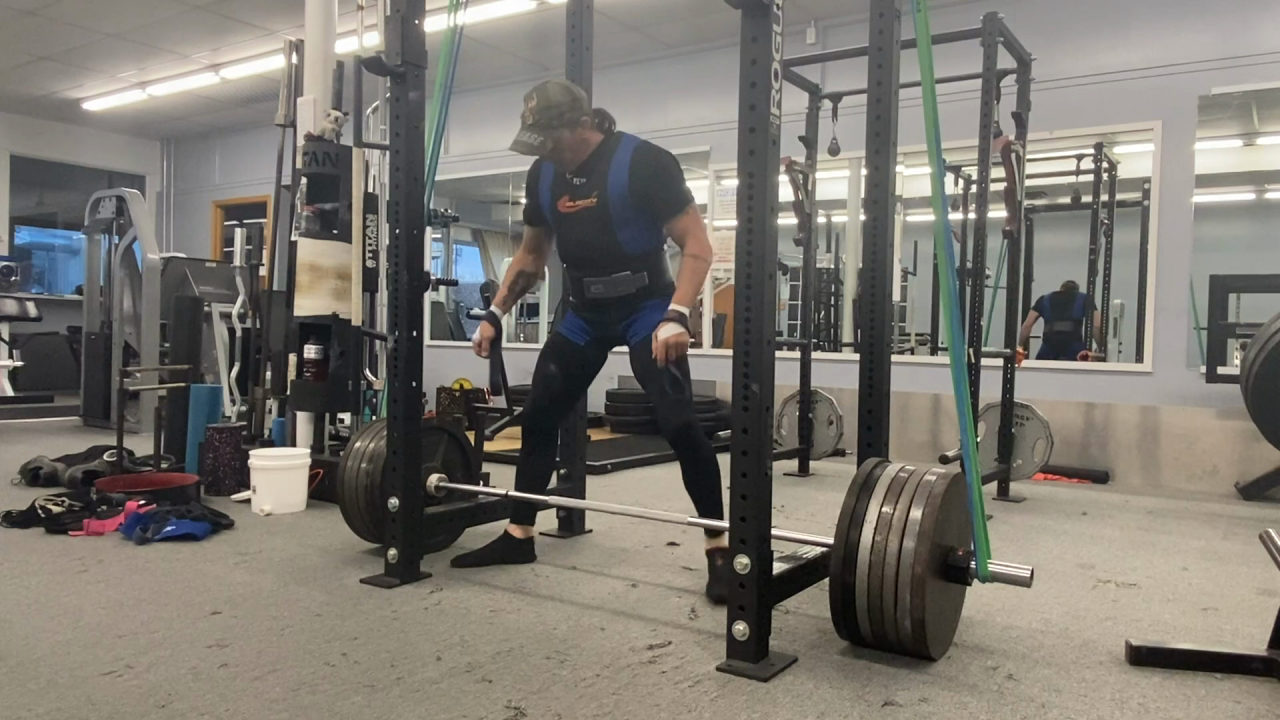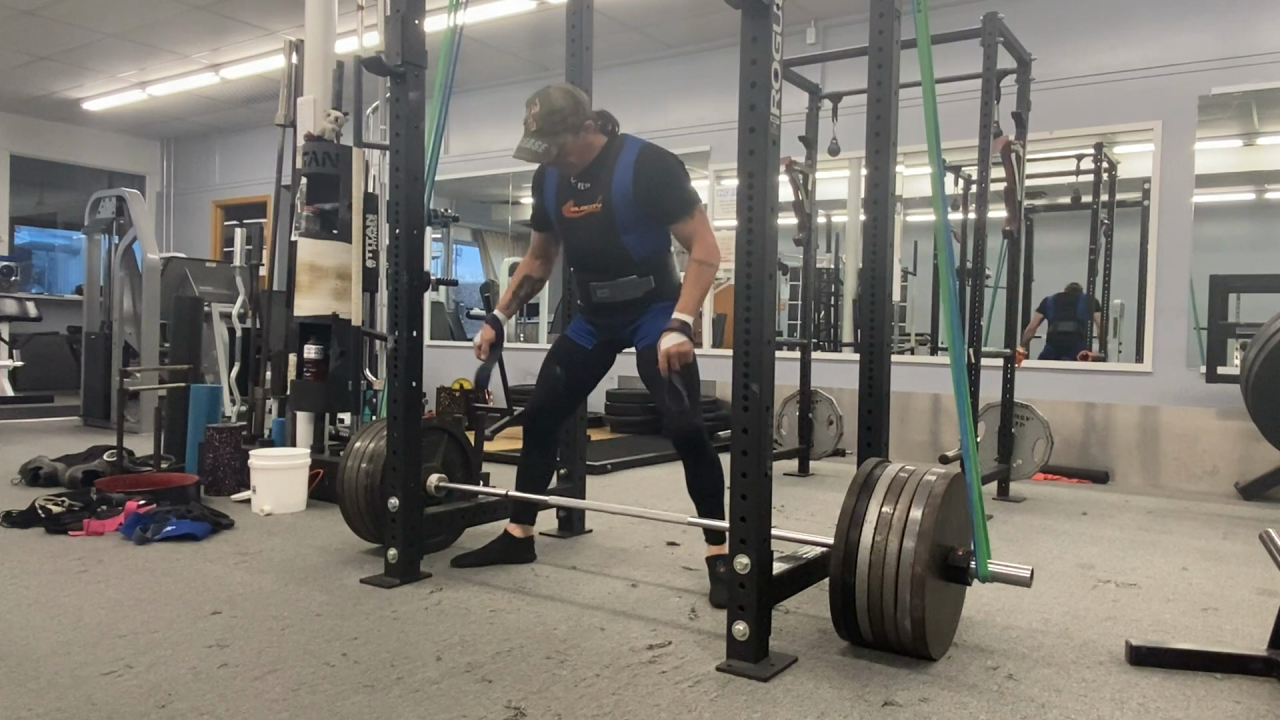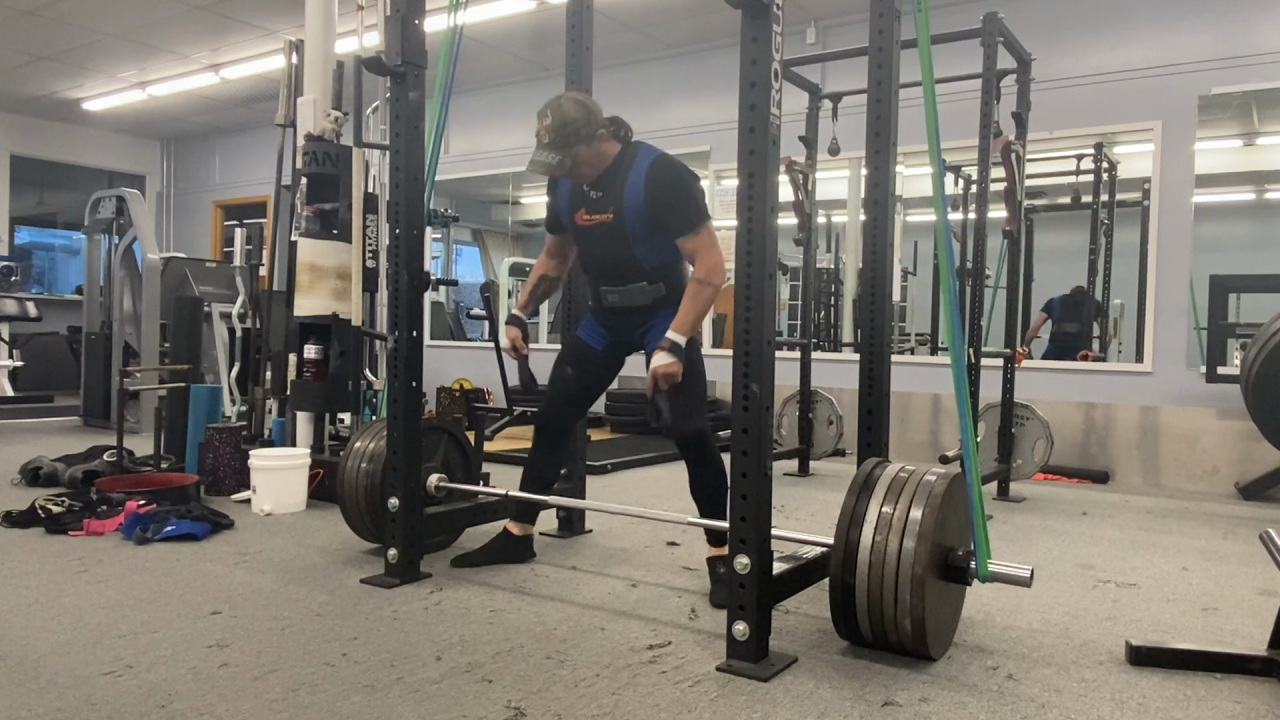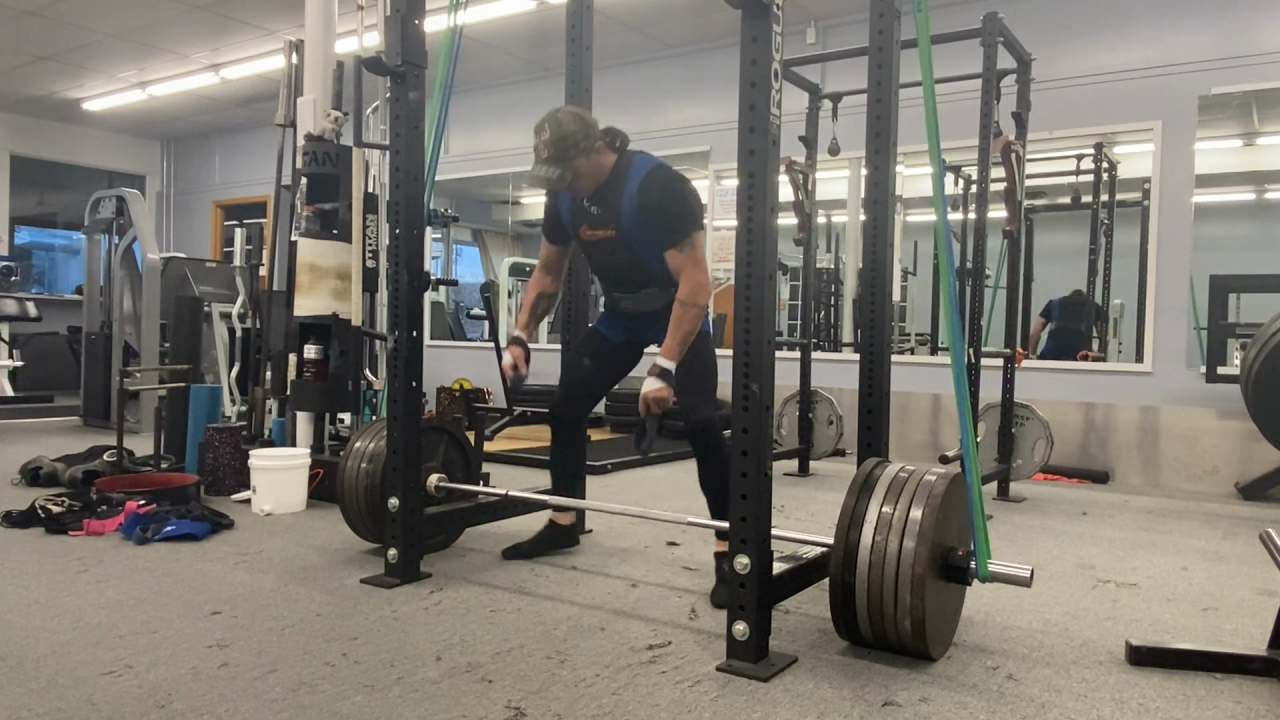
dt=0.2s
person 1, frame 1
left shoulder: (644, 163)
right shoulder: (542, 176)
left elbow: (695, 243)
right elbow: (530, 255)
left wrist: (676, 315)
right wrist: (494, 314)
left hip: (645, 308)
right hip: (584, 313)
left knee: (678, 422)
right knee: (537, 416)
left ankle: (720, 550)
right ankle: (518, 535)
person 1, frame 2
left shoulder: (649, 166)
right shoulder: (549, 180)
left elbow: (704, 248)
right elbow: (539, 258)
left wrist: (681, 324)
right wrist: (498, 317)
left hip: (653, 312)
right hip: (593, 316)
left knee: (685, 429)
right knee: (539, 417)
left ankle: (721, 556)
right ankle: (518, 536)
person 1, frame 3
left shoulder: (661, 175)
right shoulder: (564, 184)
left elbow: (709, 265)
right elbow: (555, 257)
left wrist: (673, 343)
right wrist: (518, 315)
left hip: (662, 315)
right hip: (605, 317)
left knee: (689, 431)
right knee: (552, 419)
left ankle: (722, 556)
right ankle: (518, 534)
person 1, frame 4
left shoulder: (659, 187)
right shoulder: (563, 194)
left elbow: (695, 283)
right elbow: (547, 270)
left wrist: (664, 367)
right wrist: (520, 336)
left hip: (676, 314)
right hip: (618, 314)
left knee: (699, 422)
right knee: (565, 406)
left ankle: (728, 551)
right ankle: (561, 524)
